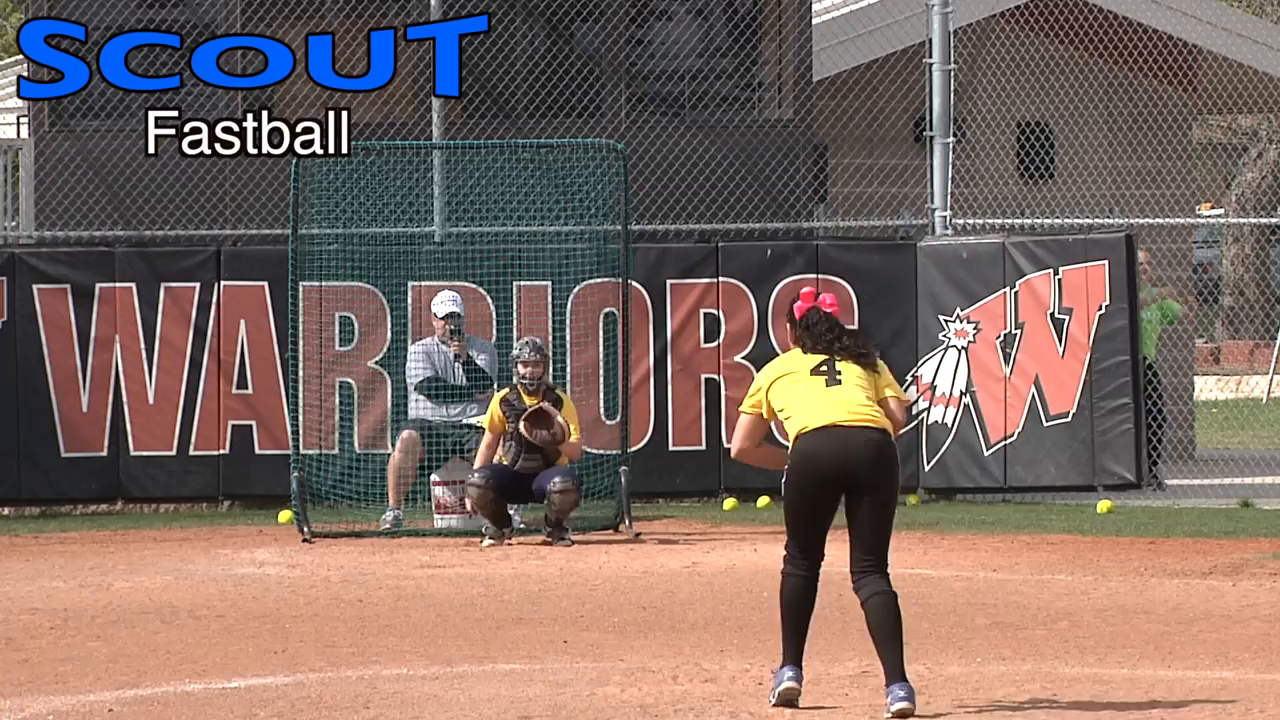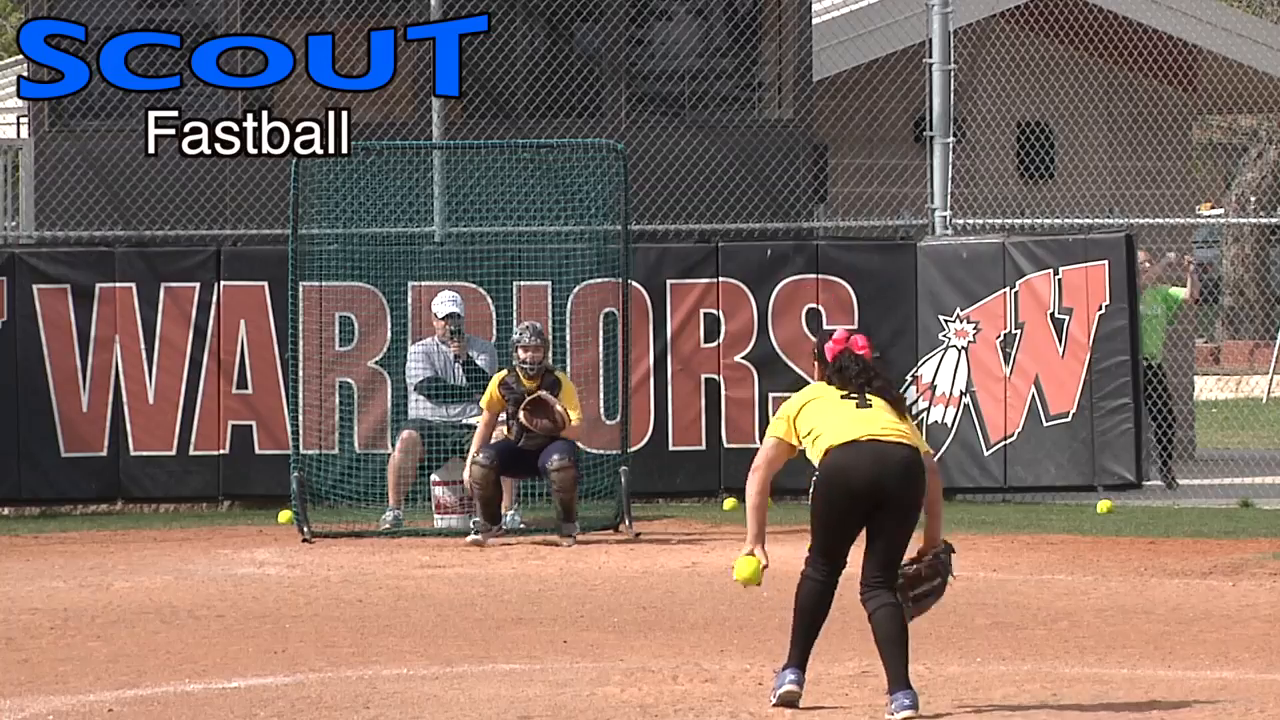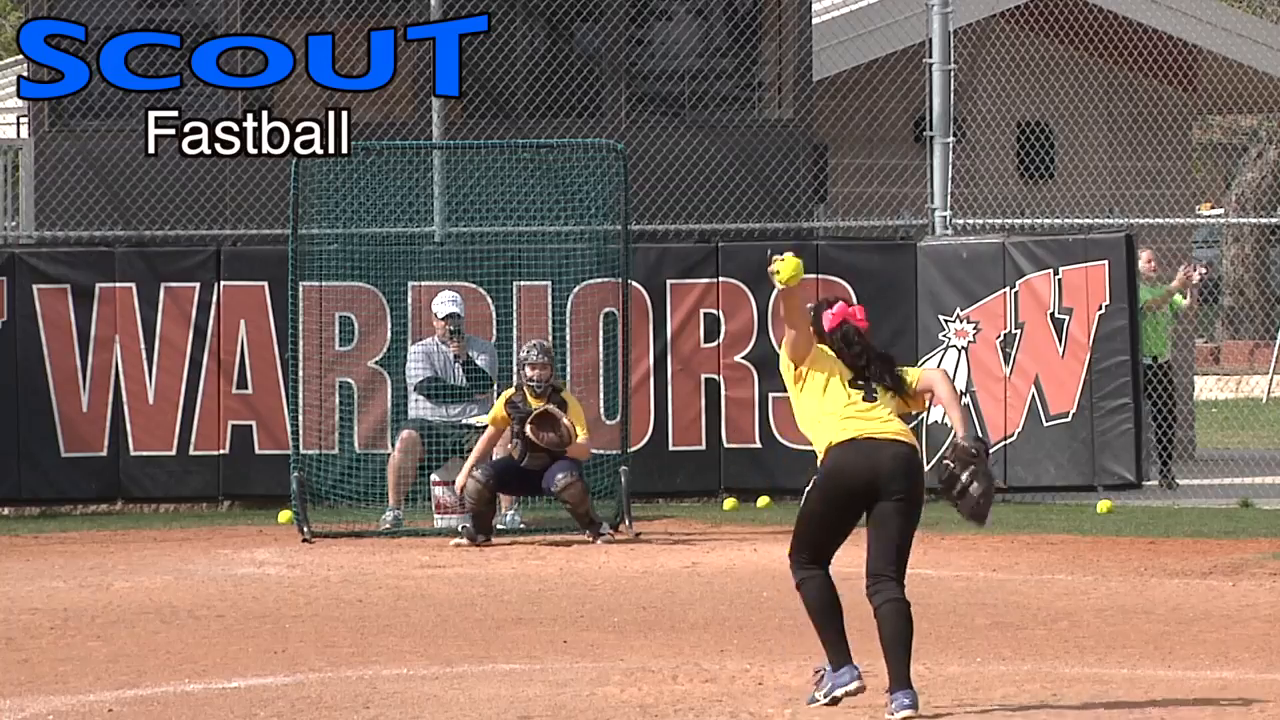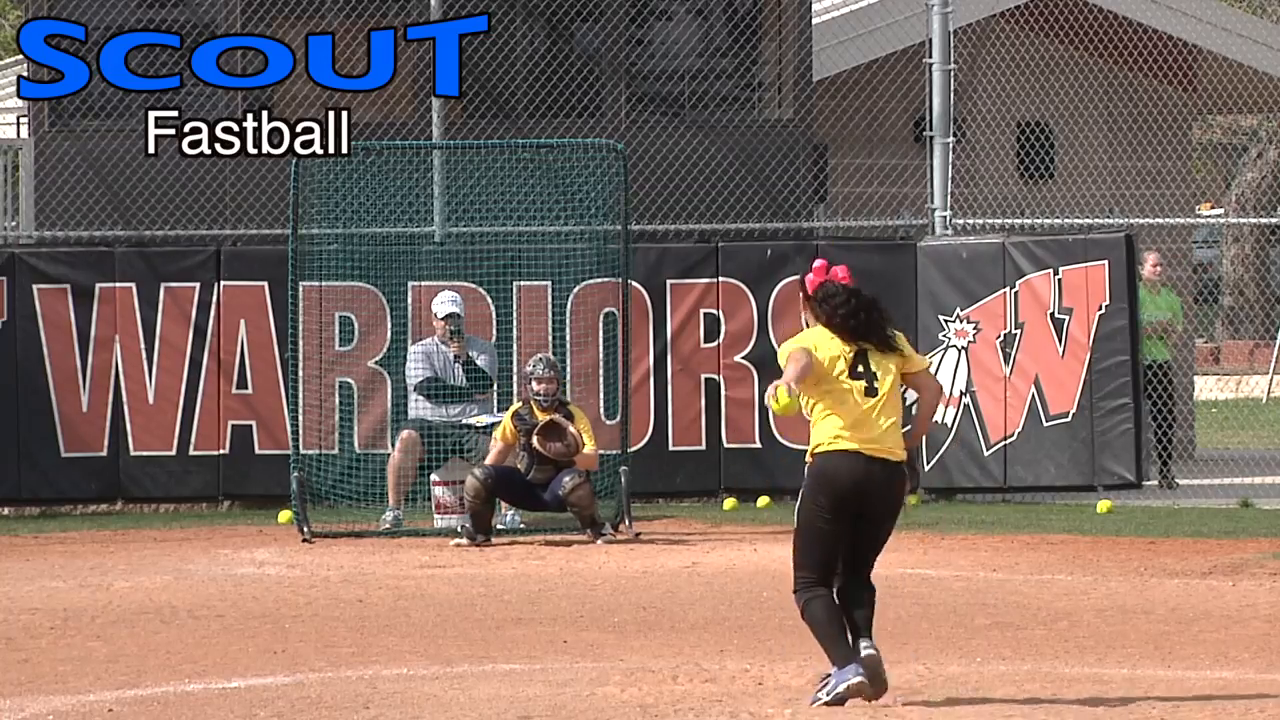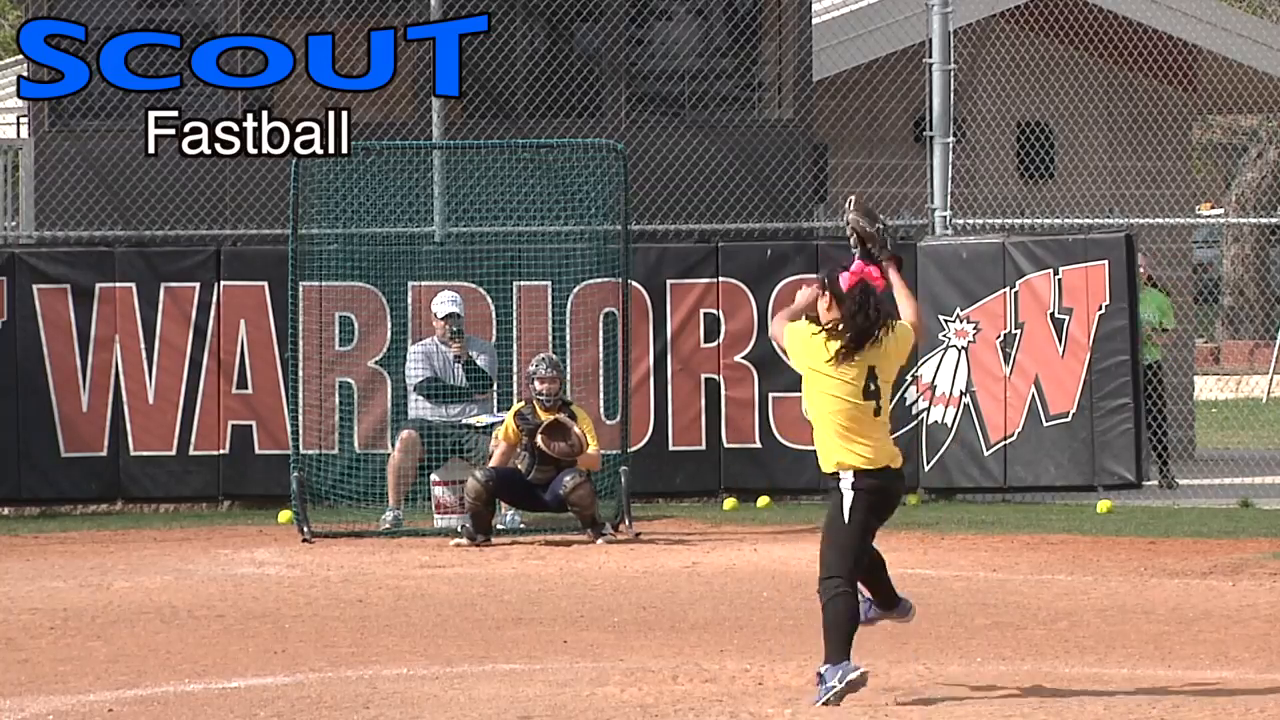
dt=0.2s
person 1, frame 1
left shoulder: (774, 371)
right shoulder: (865, 359)
left elbow: (740, 446)
right elbow: (899, 414)
left wrist: (788, 466)
left hip: (813, 451)
right hip: (873, 447)
left knee: (801, 563)
right knee: (870, 571)
left ankle: (789, 672)
person 1, frame 2
left shoulder: (800, 402)
right shoulder: (888, 399)
left elbow: (759, 474)
right elbow: (932, 471)
left wrist: (754, 541)
right wrist: (932, 538)
left hip: (845, 465)
right hip: (903, 464)
left knee: (821, 571)
right knee: (880, 586)
left ankle: (793, 674)
person 1, frame 3
left shoulder: (804, 361)
right shoulder: (885, 370)
left elbow: (792, 315)
right elbow: (938, 380)
left wrist: (786, 287)
right wrist: (961, 432)
left hip: (845, 464)
right hip: (902, 463)
left knee: (807, 563)
right knee: (885, 583)
left ankle: (841, 668)
person 1, frame 4
left shoulder: (803, 345)
right shoulder: (887, 340)
left elbow: (799, 366)
right elbow: (931, 392)
left wrist: (784, 390)
right wrist: (909, 441)
left hip: (834, 469)
right hip: (890, 474)
left knee: (812, 584)
right knee: (856, 575)
left ankle: (845, 669)
right ankle: (864, 647)
person 1, frame 5
left shoulder: (817, 347)
right shoulder: (888, 342)
left elbow: (780, 327)
right elbow: (912, 321)
left wrist: (804, 300)
right wrist: (892, 274)
left hip: (858, 479)
right hip: (888, 475)
left knee: (835, 581)
right knee: (853, 545)
left ankle: (842, 667)
right ankle: (888, 601)
person 2, frame 1
left shoulder: (482, 348)
right shoulder: (419, 350)
left elbow: (484, 387)
right elbow: (430, 388)
left wrist: (465, 357)
right wrist: (471, 394)
left hip: (473, 426)
right hip: (429, 424)
right knee: (406, 440)
right ankle: (393, 511)
person 2, frame 2
left shoulder: (483, 348)
right shoulder: (419, 350)
left elbow: (482, 387)
right elbow: (429, 389)
left wrist: (464, 356)
right wrist: (469, 394)
left hip: (471, 425)
right hip: (429, 424)
right knee: (406, 439)
right ankle: (393, 511)
person 2, frame 3
left shoulder: (482, 348)
right shoulder: (419, 350)
left elbow: (484, 387)
right elbow: (429, 389)
left wrist: (465, 358)
right wrist: (471, 395)
left hip: (472, 427)
right hip: (429, 425)
right knee: (406, 439)
right ankle: (393, 511)
person 2, frame 4
left shoulder: (482, 348)
right shoulder: (419, 350)
left elbow: (484, 387)
right elbow: (429, 389)
left wrist: (465, 358)
right wrist: (472, 395)
left hip: (473, 426)
right hip: (429, 424)
right knee: (406, 439)
right ankle: (393, 511)
person 2, frame 5
left shoulder: (482, 348)
right shoulder: (419, 350)
left elbow: (484, 387)
right elbow: (428, 389)
left wrist: (466, 358)
right wrist: (470, 394)
left hip: (473, 427)
right hip: (429, 424)
right knee: (406, 439)
right ankle: (393, 511)
person 3, frame 1
left shoulder: (1157, 294)
left elbow: (1178, 316)
right elbow: (1138, 304)
right wrist: (1158, 295)
left hip: (1148, 363)
left knee: (1157, 418)
left ankle: (1151, 471)
person 3, frame 2
left shoulder: (1161, 291)
left elbow: (1191, 296)
right elbow: (1144, 285)
left wrist: (1190, 273)
right wrist: (1165, 265)
left hip: (1154, 364)
left knee: (1165, 419)
left ankle: (1166, 472)
person 3, frame 3
left shoulder: (1167, 290)
left elbow: (1187, 307)
right elbow: (1149, 307)
left wrist: (1193, 285)
right wrist: (1175, 286)
left hip: (1161, 363)
right hip: (1139, 364)
left knee: (1166, 419)
right knee: (1147, 420)
left ankle: (1166, 472)
person 3, frame 4
left shoulder: (1170, 298)
right shoulder: (1134, 294)
left elbow: (1176, 331)
left wrist: (1169, 334)
right wrist: (1152, 331)
left hip: (1161, 364)
left knee: (1164, 421)
left ankle: (1165, 472)
person 3, frame 5
left shoulder: (1158, 297)
left elbow: (1167, 330)
left wrist: (1157, 338)
right wrist: (1140, 333)
left hip: (1150, 366)
left knee: (1156, 418)
left ankle: (1165, 471)
person 4, frame 1
left shoulder: (559, 401)
right shoulder: (503, 400)
left elbow: (576, 451)
right elbow: (489, 444)
left wrist: (557, 443)
right wrist: (472, 484)
left hip: (548, 471)
right hip: (511, 472)
left knee: (566, 485)
right knee: (479, 482)
left ankle: (555, 529)
right ankle: (500, 528)
person 4, frame 2
left shoulder: (559, 383)
right shoulder: (502, 381)
left elbow: (575, 431)
right elbow: (487, 422)
right wrist: (470, 459)
left hip: (550, 446)
right hip: (516, 449)
left knee: (561, 464)
right knee: (484, 461)
left ankle: (568, 524)
right ankle: (489, 524)
person 4, frame 3
left shoulder: (566, 403)
right shoulder: (510, 399)
left elbow: (585, 451)
right elbow: (490, 436)
right wrist: (466, 470)
left hip: (554, 468)
right hip: (521, 469)
left knee: (568, 481)
right knee: (480, 478)
left ankle: (594, 528)
right ankle: (478, 532)
person 4, frame 4
left shoulder: (573, 416)
right shoulder: (517, 413)
left elbow: (593, 463)
right elbow: (500, 451)
right wrist: (479, 484)
left hip: (559, 488)
right hip: (526, 484)
left knee: (576, 481)
right knee: (479, 477)
left ankle: (595, 528)
right ankle: (477, 532)
person 4, frame 5
left shoulder: (576, 416)
right shoulder: (519, 413)
left elbow: (596, 463)
right elbow: (504, 451)
right wrist: (481, 486)
left hip: (560, 488)
right hip: (525, 485)
left knee: (576, 480)
right knee: (480, 479)
left ankle: (595, 529)
right ankle: (478, 532)
